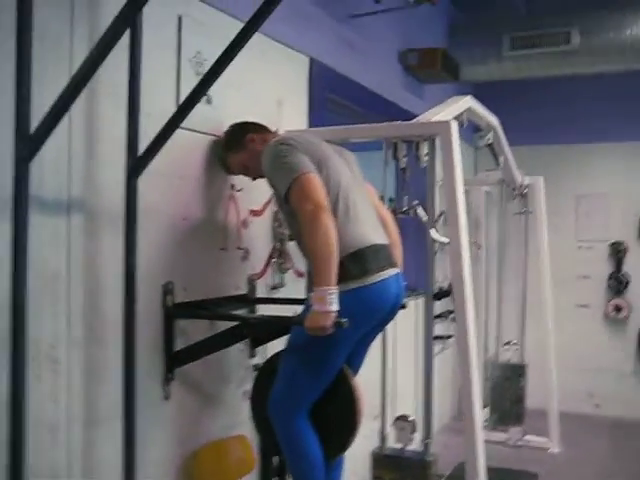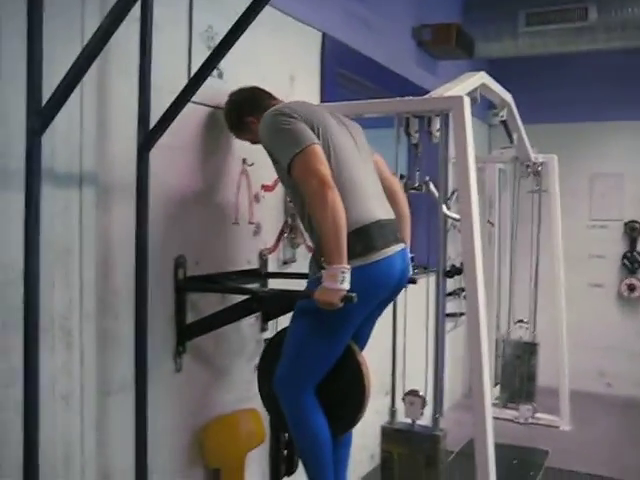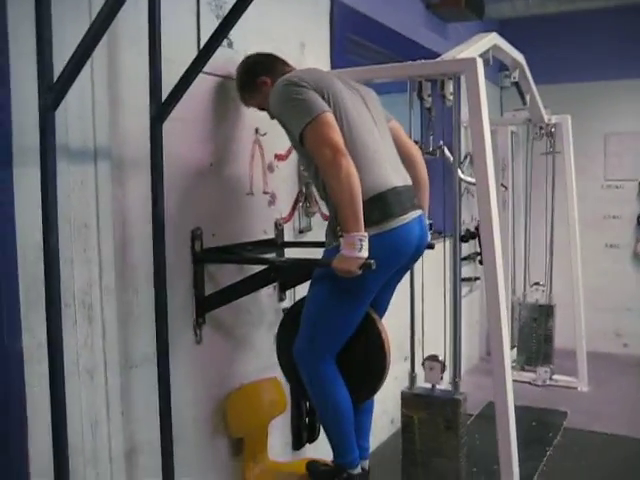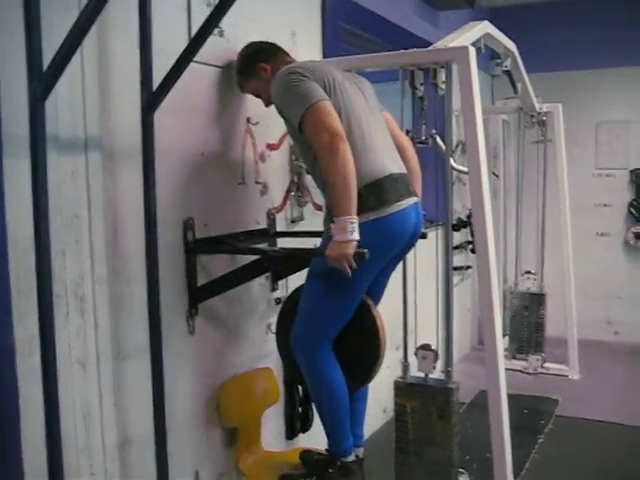
dt=0.5s
person 1, frame 1
left shoulder: (281, 149)
right shoulder: (332, 151)
left elbow: (318, 213)
right elbow: (385, 217)
left wrist: (323, 299)
left hip: (355, 288)
right hip: (388, 283)
left knee: (287, 408)
person 1, frame 2
left shoulder: (277, 119)
right shoulder: (338, 121)
left elbow: (322, 189)
right elbow: (393, 186)
left wrist: (335, 275)
left hip: (360, 264)
right hip: (391, 257)
left knee: (293, 385)
right knee: (330, 379)
person 1, frame 3
left shoulder: (288, 88)
right shoulder: (353, 88)
left elbow: (337, 158)
right elbow: (412, 154)
left wrist: (354, 243)
right wrist: (420, 219)
left hip: (377, 231)
right hip: (410, 224)
left knee: (313, 354)
right knee: (352, 346)
person 1, frame 4
left shoulder: (290, 78)
right shoulder: (347, 79)
left elbow: (334, 142)
right elbow: (404, 145)
left wrist: (345, 228)
left hip: (372, 218)
right hip: (404, 211)
left knee: (310, 341)
right knee: (348, 334)
